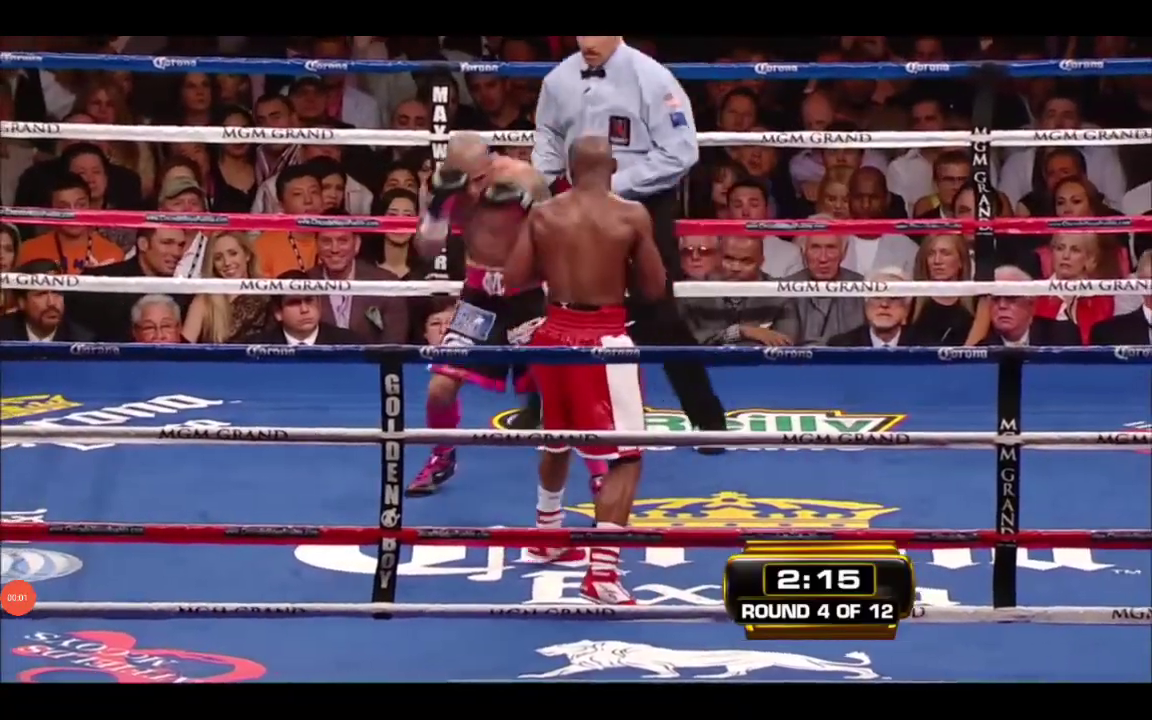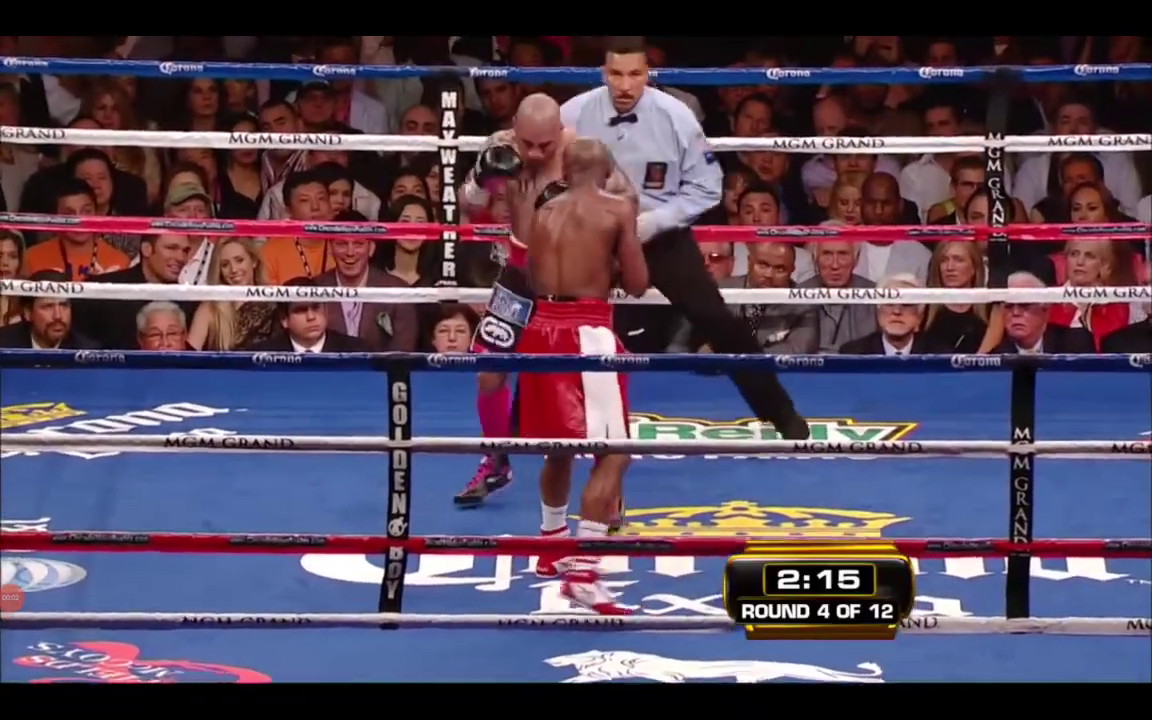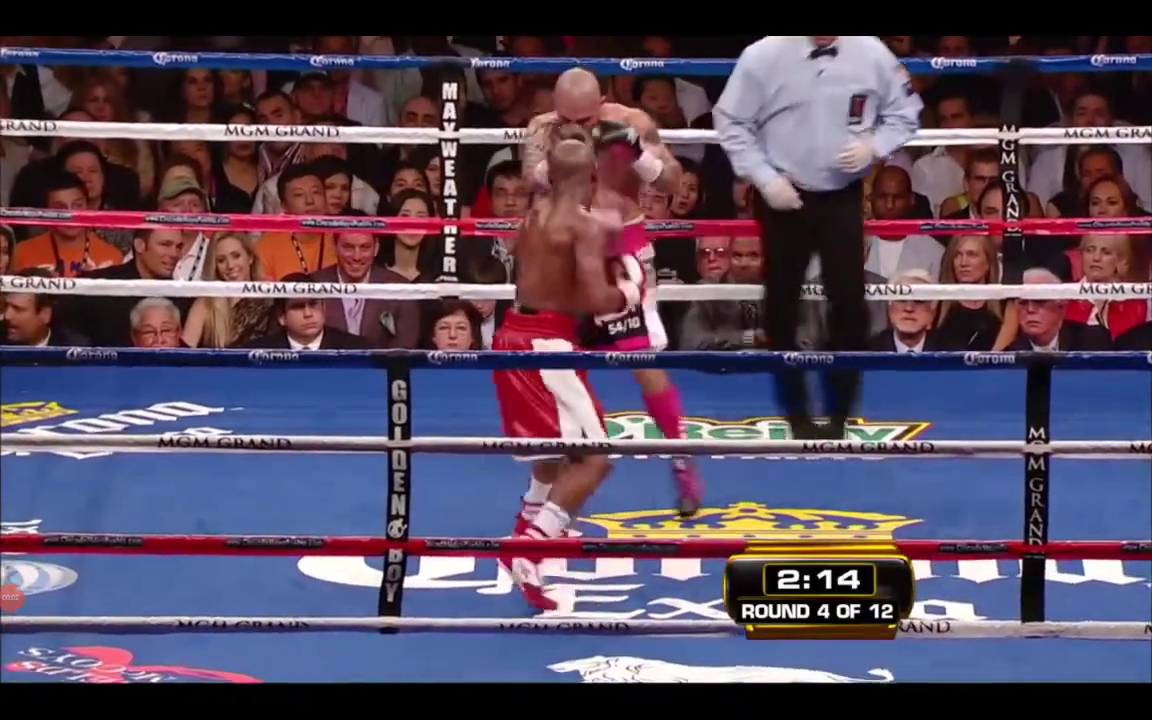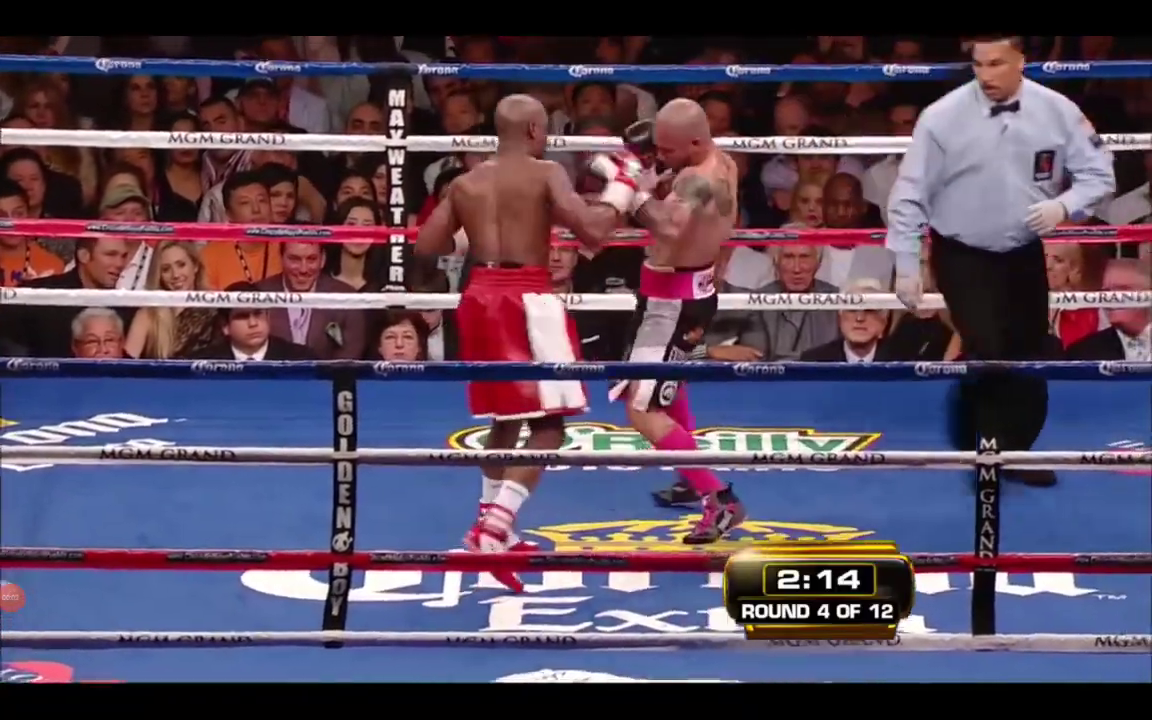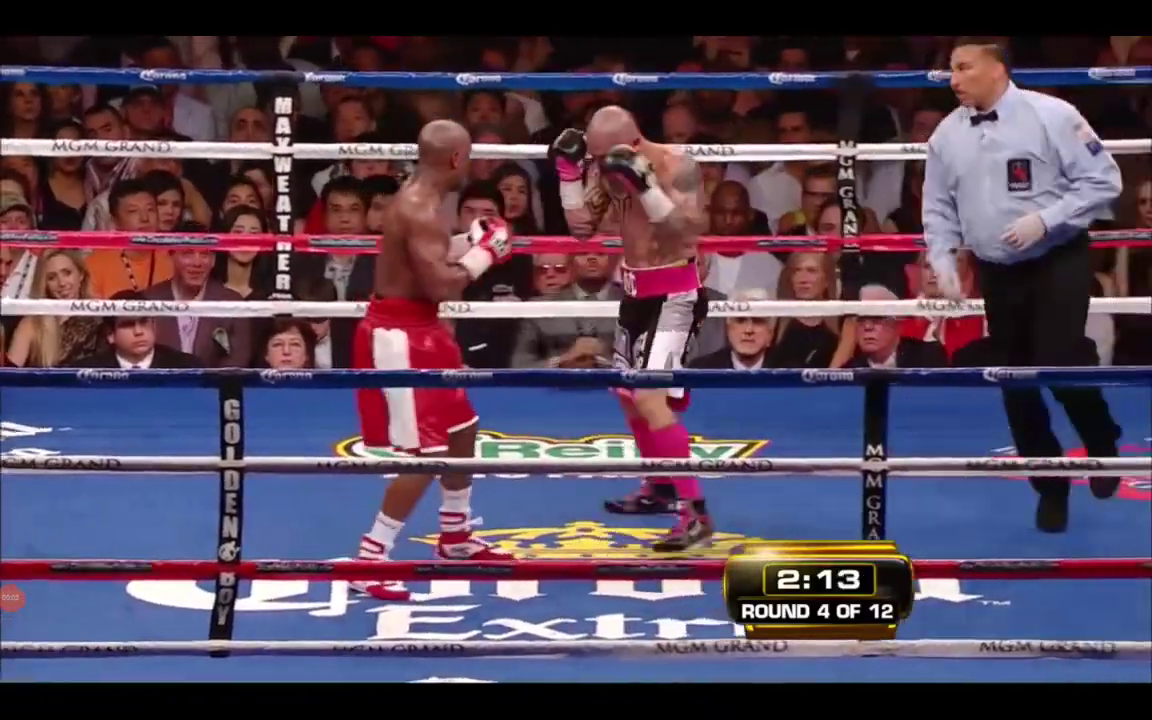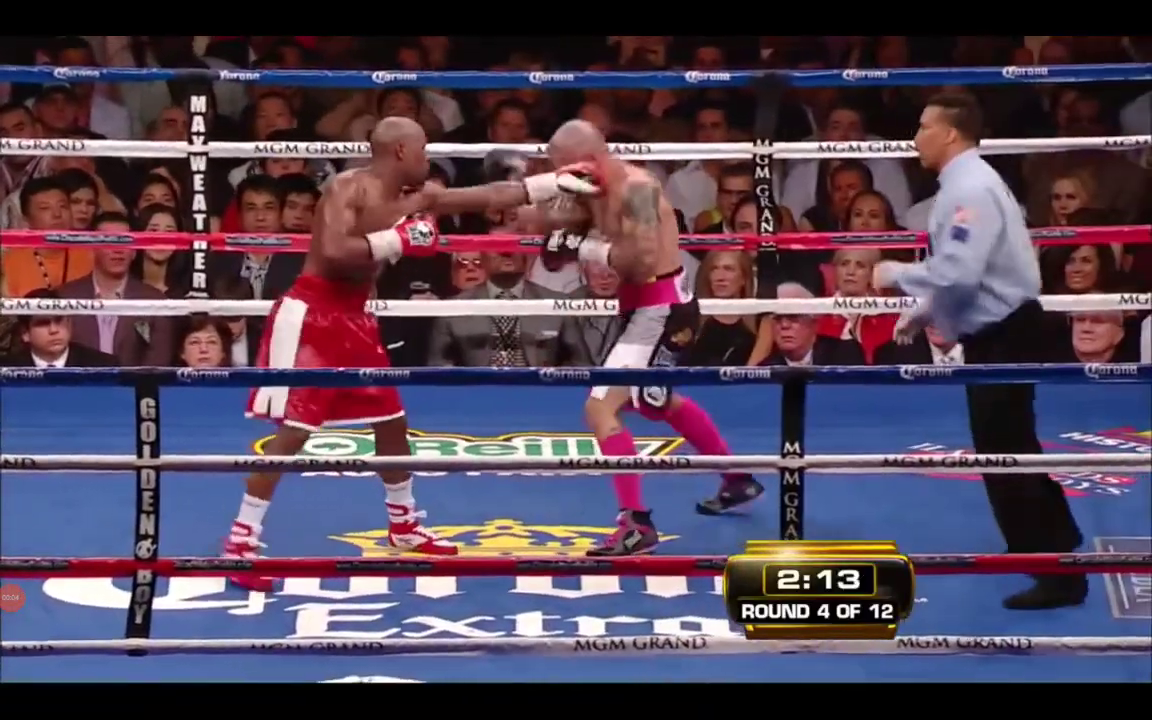
dt=0.5s
person 1, frame 1
left shoulder: (541, 215)
right shoulder: (632, 215)
left elbow: (516, 278)
right elbow: (655, 286)
left hip: (556, 333)
right hip: (605, 339)
left knee: (556, 439)
right knee: (625, 458)
left ankle: (546, 530)
right ankle: (602, 572)
person 1, frame 2
left shoulder: (543, 213)
right shoulder: (618, 208)
right elbow: (637, 285)
left hip: (541, 329)
right hip: (586, 333)
left knee: (559, 447)
right knee: (612, 454)
left ankle: (554, 547)
right ankle: (583, 573)
person 1, frame 3
left shoulder: (537, 213)
right shoulder: (585, 226)
right elbow: (597, 301)
right wrist: (629, 291)
left hip: (516, 336)
right hip: (547, 344)
left knee: (555, 443)
right knee: (591, 458)
left ankle: (533, 523)
right ankle: (529, 549)
person 1, frame 4
left shoulder: (466, 182)
right shoulder: (547, 173)
left elbow: (426, 247)
right elbow: (593, 232)
right wrist: (621, 186)
left hip: (481, 296)
right hip: (529, 299)
left knee: (506, 420)
right knee: (549, 424)
left ankle: (494, 523)
right ankle: (493, 526)
person 1, frame 5
left shoulder: (414, 197)
right shoulder: (420, 210)
right elbow: (441, 286)
left wrist: (471, 243)
right wrist: (487, 250)
left hip: (416, 330)
right hip: (399, 333)
left knee: (461, 431)
right knee: (426, 453)
left ankle: (455, 536)
right ankle: (371, 559)
person 1, frame 6
left shoulder: (414, 193)
right shoulder: (347, 188)
left elbow: (484, 198)
right elbow: (331, 254)
left wrist: (556, 180)
right wrist: (397, 239)
left hip: (354, 317)
right hip: (312, 311)
left knee: (392, 424)
right knee: (293, 432)
left ankle: (404, 523)
right ankle: (241, 538)
person 2, frame 1
left shoulder: (650, 77)
right shoulder: (560, 79)
left elbow: (680, 153)
right elbow: (549, 140)
left wrist: (616, 184)
left hip: (645, 208)
left knee: (656, 314)
left ankle: (708, 418)
person 2, frame 2
left shoulder: (676, 117)
right shoulder: (573, 115)
left elbow: (706, 185)
left wrist: (659, 218)
left hip: (665, 239)
left knee: (720, 324)
left ankle: (783, 416)
person 2, frame 3
left shoulder: (871, 54)
right shoulder: (764, 56)
left elbow: (905, 113)
right elbow: (731, 123)
left wrist: (874, 146)
right wrist: (765, 177)
left hip: (841, 198)
right hip: (782, 198)
left knee: (848, 302)
right knee: (782, 303)
left ankle: (839, 413)
right ankle: (797, 412)
person 2, frame 4
left shoulder: (1057, 111)
right shoulder: (943, 117)
left elbow: (1099, 173)
right elbow: (910, 194)
left wrist: (1063, 205)
right wrist: (907, 264)
left hip: (1025, 253)
right hip: (963, 254)
left knee: (1032, 354)
right knee: (986, 350)
left ankle: (1013, 452)
right ankle: (972, 441)
person 2, frame 5
left shoulder: (1051, 114)
right shoulder: (948, 134)
left elbow: (1103, 181)
right elbow: (938, 207)
left wrist: (1045, 219)
right wrist: (942, 262)
left hip: (1060, 260)
right hip: (996, 271)
left knee: (1066, 361)
right knee: (1017, 381)
left ankle: (1101, 441)
right ankle: (1051, 487)
person 2, frame 6
left shoulder: (970, 189)
right shoulder: (965, 181)
left elbow: (957, 272)
left wrist: (896, 275)
right wrist: (920, 313)
left hip: (1003, 336)
right hip: (997, 330)
left knee: (1003, 450)
right knee: (1008, 441)
left ankle: (1058, 570)
right ankle: (1054, 536)
person 3, frame 1
left shoulder: (524, 177)
right shoulder: (443, 188)
right elbow: (428, 249)
left wrist: (528, 208)
right wrist: (438, 206)
left hip: (528, 289)
right hip: (480, 289)
right knee: (439, 389)
left ankle: (601, 477)
right ankle: (442, 459)
person 3, frame 2
right shoulder: (503, 146)
left elbow: (621, 199)
right elbow: (471, 208)
right wrist: (482, 174)
right hip: (520, 267)
right knee: (491, 370)
right ankle: (494, 463)
person 3, frame 3
left shoulder: (633, 122)
right shoulder: (542, 129)
left elbow: (673, 181)
right elbow: (535, 179)
left wrist: (636, 150)
left hip: (623, 252)
left knee: (647, 365)
left ankle: (682, 462)
person 3, frame 4
left shoulder: (701, 179)
right shoulder: (716, 163)
left elbow: (670, 228)
right elbow: (668, 208)
right wrist: (649, 160)
left hip: (674, 300)
right hip: (688, 293)
left knee: (642, 409)
right knee: (662, 388)
left ankle: (721, 501)
right ankle: (692, 478)
person 3, frame 5
left shoulder: (675, 166)
right shoulder: (606, 169)
left elbow: (691, 228)
right elbow: (582, 227)
left wrist: (645, 186)
right wrist: (569, 172)
left hip: (674, 294)
right hip: (635, 291)
left knee: (651, 397)
right knee: (632, 397)
left ankle: (694, 512)
right ankle: (659, 488)
person 3, frame 6
left shoulder: (637, 188)
right shoulder: (606, 189)
left elbow: (644, 259)
left wrist: (579, 248)
left hip: (659, 308)
right hip: (651, 306)
left knee: (602, 407)
right knee: (665, 400)
left ankle: (637, 524)
right ankle: (738, 480)
